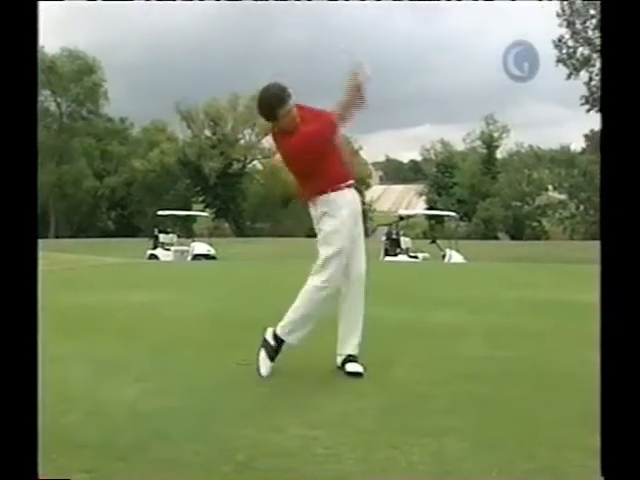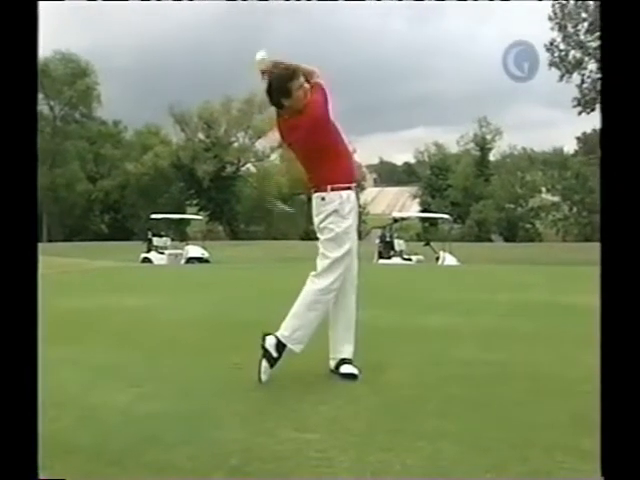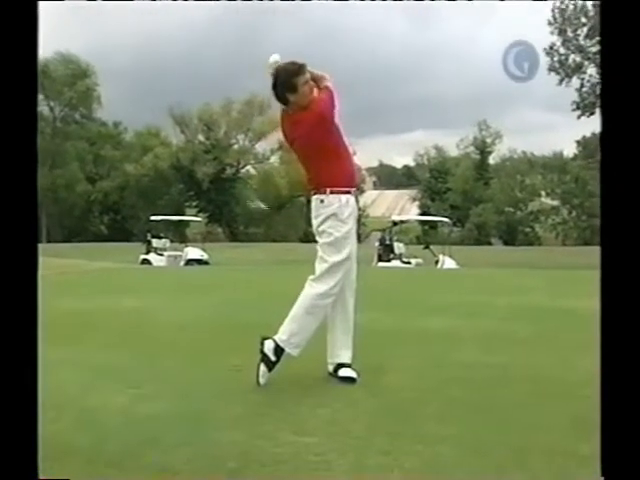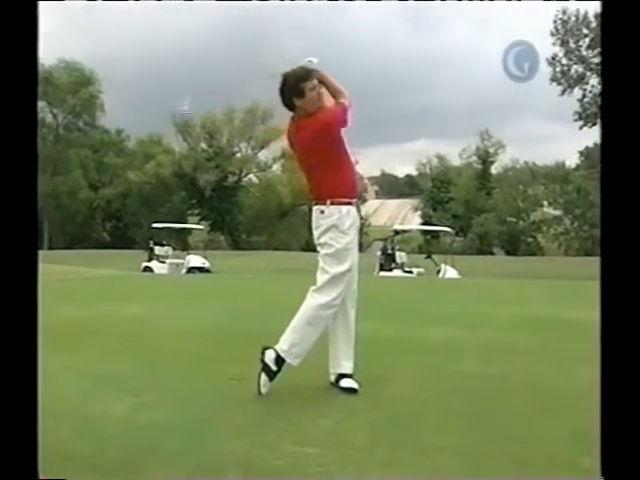
dt=0.3s
person 1, frame 1
left shoulder: (302, 120)
right shoulder: (296, 142)
left elbow: (334, 117)
right elbow: (335, 120)
left wrist: (352, 97)
right wrist: (352, 98)
left hip: (345, 199)
right hip: (333, 205)
left knee: (354, 277)
right knee: (327, 278)
left ankle: (347, 353)
right ankle: (278, 337)
person 1, frame 2
left shoulder: (285, 123)
right shoulder: (312, 117)
left elbow: (308, 78)
right elbow: (315, 76)
left wrist: (278, 71)
right wrist: (283, 67)
left hip: (338, 199)
right hip: (336, 201)
left knee: (346, 281)
right knee: (327, 278)
left ankle: (341, 356)
right ankle: (280, 342)
person 1, frame 3
left shoulder: (289, 120)
right shoulder: (317, 115)
right elbow: (327, 80)
right wrist: (289, 76)
left hip: (338, 202)
right hip: (335, 203)
left knee: (344, 284)
right knee: (327, 280)
left ankle: (339, 359)
right ankle: (278, 345)
person 1, frame 4
left shoulder: (296, 129)
right shoulder: (322, 125)
left elbow: (331, 102)
right elbow: (343, 99)
right wrist: (321, 74)
left hip: (340, 212)
right hip: (337, 214)
left knee: (346, 295)
right knee: (328, 292)
left ankle: (341, 370)
right ankle: (279, 356)
